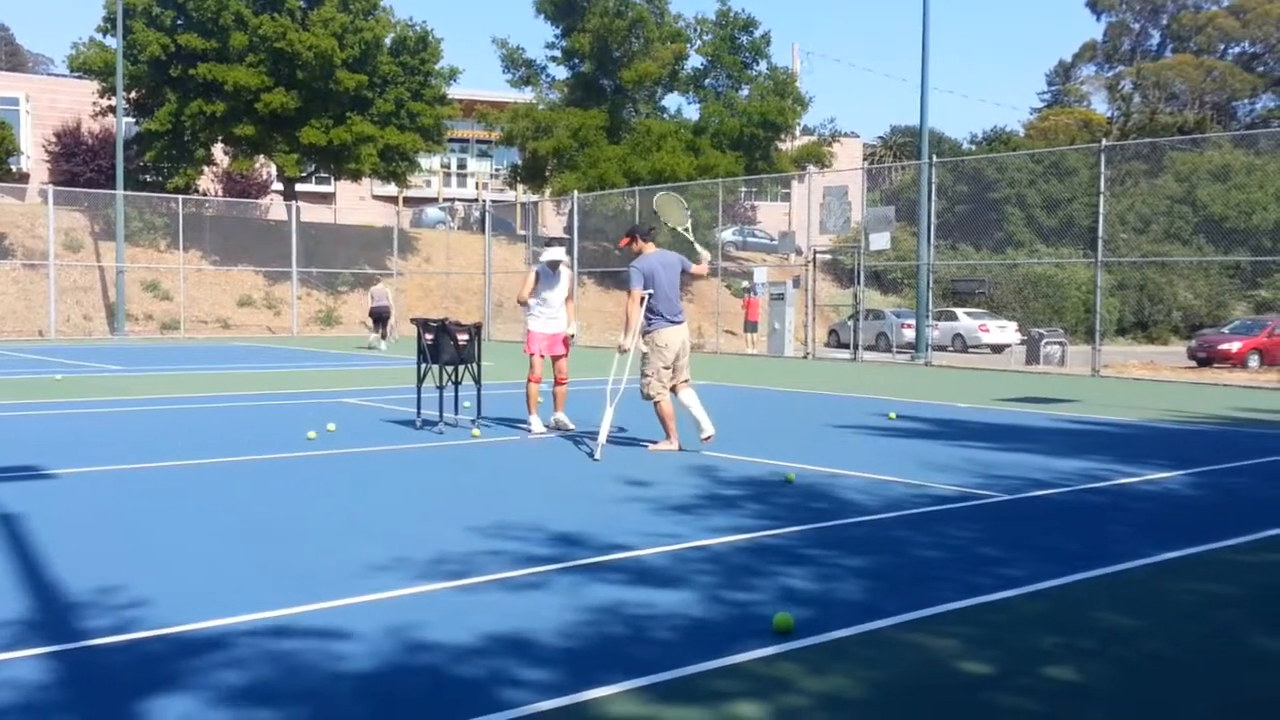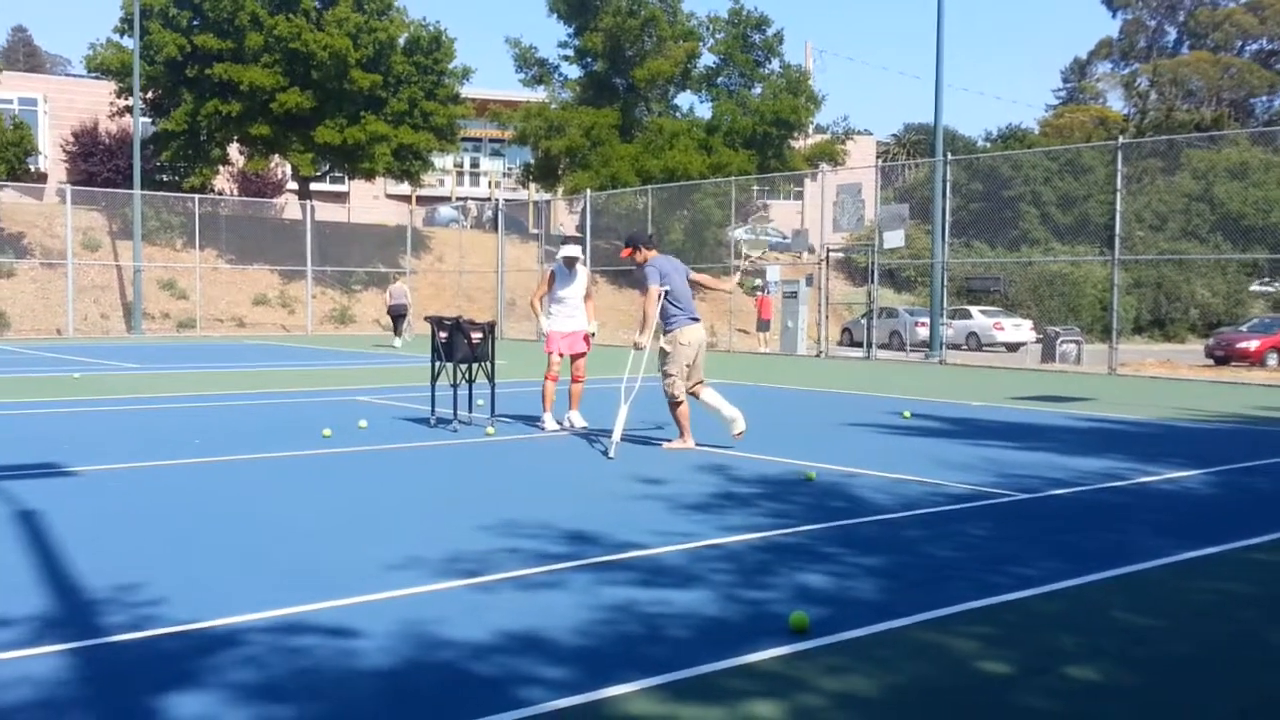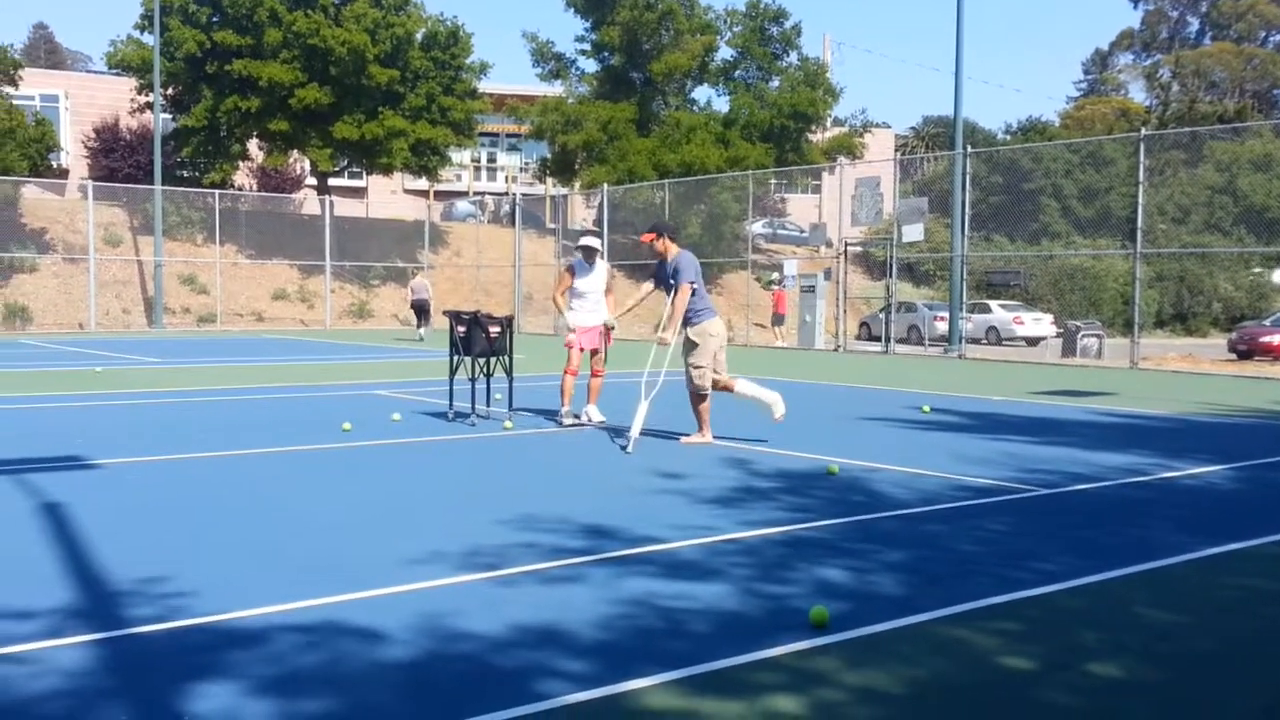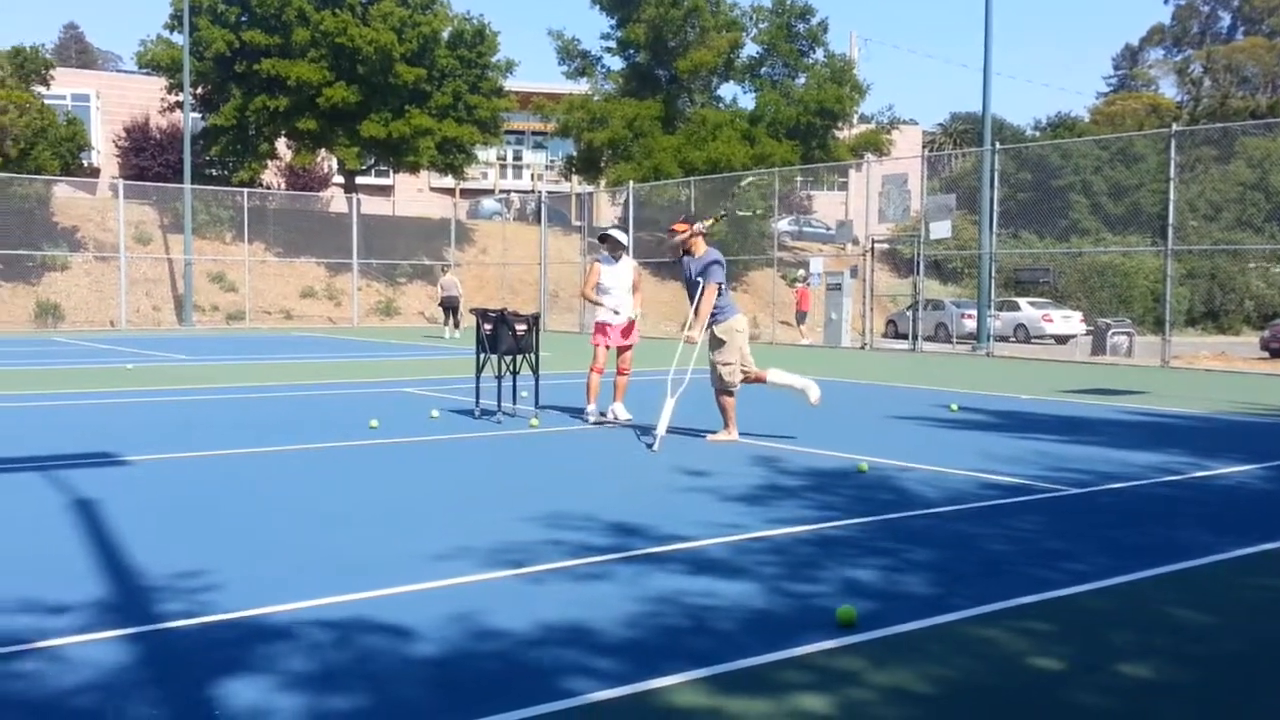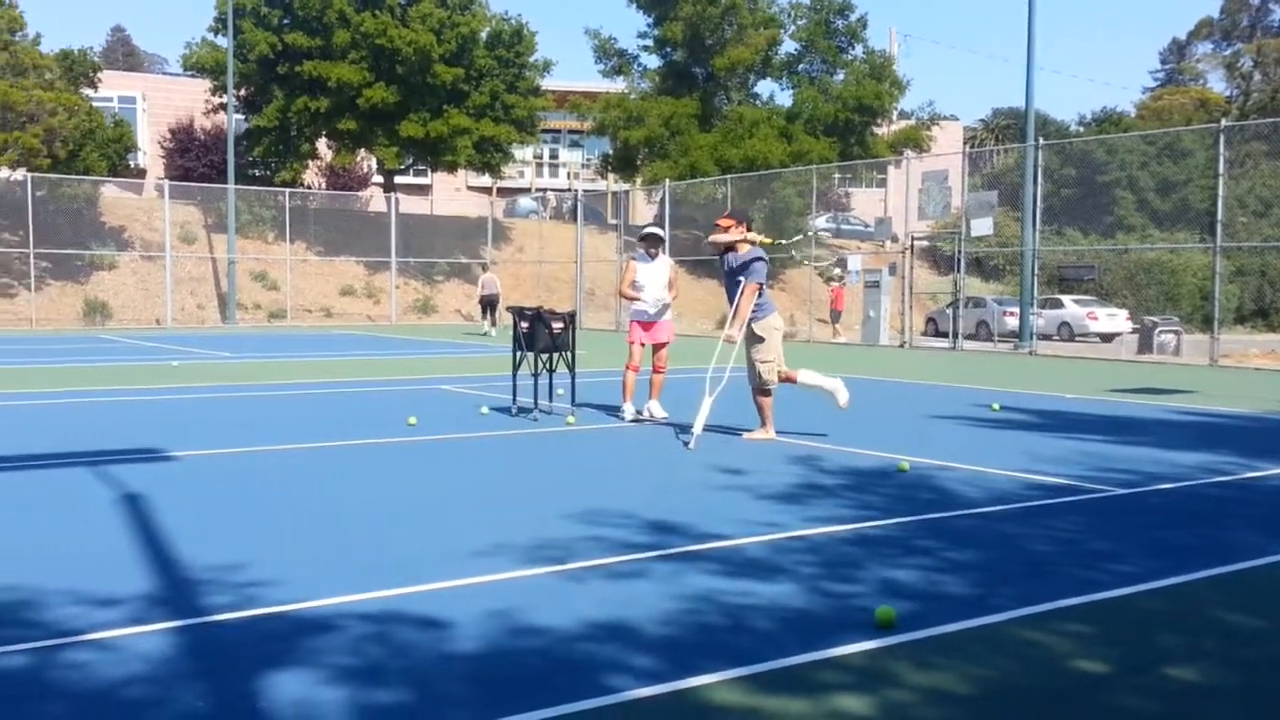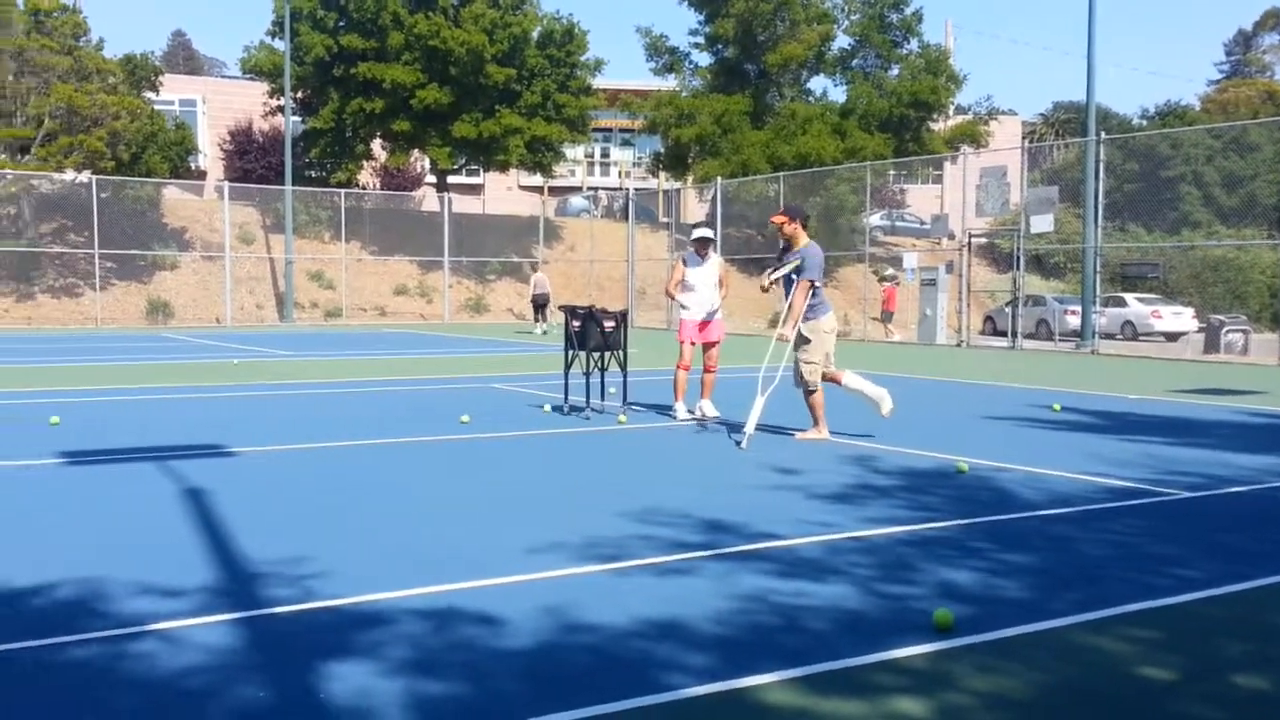
dt=0.3s
person 1, frame 1
left shoulder: (637, 265)
right shoulder: (674, 257)
left elbow: (634, 302)
right elbow: (702, 272)
left wrist: (628, 337)
right wrist: (706, 260)
left hip: (659, 334)
right hip: (681, 329)
left knee: (658, 391)
right knee: (681, 383)
left ankle: (672, 440)
right ankle: (702, 421)
person 1, frame 2
left shoulder: (651, 267)
right shoulder: (672, 262)
left elbow: (651, 300)
right elbow: (699, 278)
left wrist: (644, 334)
right wrist: (726, 286)
left hip: (679, 334)
right hip: (695, 329)
left knee: (674, 391)
right knee: (695, 385)
left ankle: (685, 438)
right ankle: (730, 412)
person 1, frame 3
left shoulder: (685, 260)
right shoulder: (663, 265)
left elbow: (682, 298)
right elbow: (647, 290)
left wrist: (669, 330)
right wrist: (621, 312)
left hip: (703, 327)
right hip: (704, 326)
left knee: (698, 384)
right knee: (719, 380)
left ankle: (704, 432)
right ankle: (767, 396)
person 1, frame 4
left shoulder: (712, 258)
right shoulder: (685, 256)
left elbow: (708, 296)
right elbow: (672, 242)
left wrist: (695, 329)
right wrist: (687, 235)
left hip: (727, 324)
right hip: (718, 327)
left knee: (723, 382)
right knee: (749, 373)
left ankle: (730, 430)
right ankle: (800, 383)
person 1, frame 5
left shoulder: (756, 257)
right shoulder: (727, 251)
left elbow: (748, 296)
right elbow: (711, 239)
left wrist: (735, 327)
right wrist: (741, 238)
left hip: (763, 323)
right hip: (753, 325)
left knee: (760, 380)
right knee: (779, 374)
left ankle: (767, 428)
right ankle: (830, 384)
person 1, frame 6
left shoulder: (810, 254)
right shoulder: (788, 249)
left elbow: (802, 293)
right elbow: (782, 277)
left wrist: (788, 326)
right wrist: (767, 278)
left hip: (815, 322)
right hip: (816, 320)
left knee: (810, 378)
right knee: (827, 372)
left ankle: (819, 428)
right ankle: (874, 391)
person 2, frame 1
left shoulder: (567, 274)
right shoulder: (536, 273)
right elbow: (521, 297)
left wrist: (571, 323)
right wrist: (528, 301)
left hip: (559, 330)
right hip: (538, 329)
left knee: (562, 375)
right knee: (535, 375)
left ankle: (558, 416)
right ankle: (533, 418)
person 2, frame 2
left shoulder: (585, 273)
right shoulder: (553, 273)
right elbow: (535, 298)
left wrist: (592, 322)
right wrist: (541, 319)
left hip: (580, 329)
right hip: (556, 329)
left knee: (579, 374)
right knee: (553, 372)
left ankle: (573, 414)
right ankle: (547, 416)
person 2, frame 3
left shoulder: (605, 268)
right shoulder: (572, 268)
right elbow: (558, 294)
left wrist: (611, 315)
right wrist: (566, 315)
left hip: (600, 324)
right hip: (578, 324)
left knee: (598, 369)
right knee: (572, 367)
left ankle: (590, 408)
right ankle: (565, 410)
person 2, frame 4
left shoulder: (632, 265)
right shoulder: (599, 264)
left elbow: (637, 291)
right elbow: (586, 292)
left wrist: (636, 308)
right wrist: (605, 303)
left hip: (626, 322)
right hip: (605, 322)
left knee: (624, 367)
right knee: (598, 364)
left ankle: (617, 406)
right ankle: (591, 408)
person 2, frame 5
left shoulder: (668, 263)
right shoulder: (634, 262)
left elbow: (674, 289)
right elbow: (623, 290)
left wrist: (668, 299)
right wrist: (642, 297)
left hip: (662, 318)
right hip: (640, 319)
left knee: (660, 365)
right knee: (633, 363)
left ankle: (652, 404)
right ankle: (627, 406)
person 2, frame 6
left shoulder: (718, 262)
right shoulder: (684, 261)
left elbow: (724, 287)
right elbow: (670, 287)
left wrist: (719, 300)
right wrist: (677, 297)
left hip: (712, 317)
right hip: (690, 317)
left knee: (711, 363)
right knee: (685, 361)
left ankle: (704, 403)
right ankle: (679, 405)
